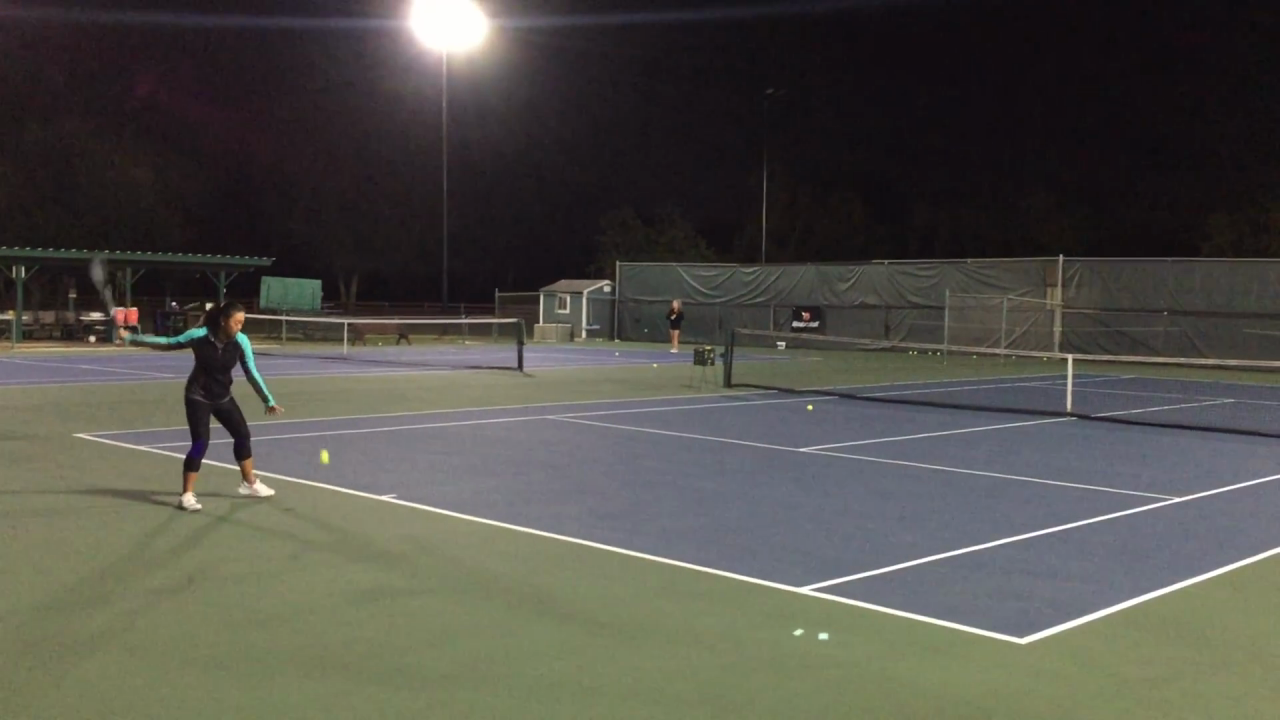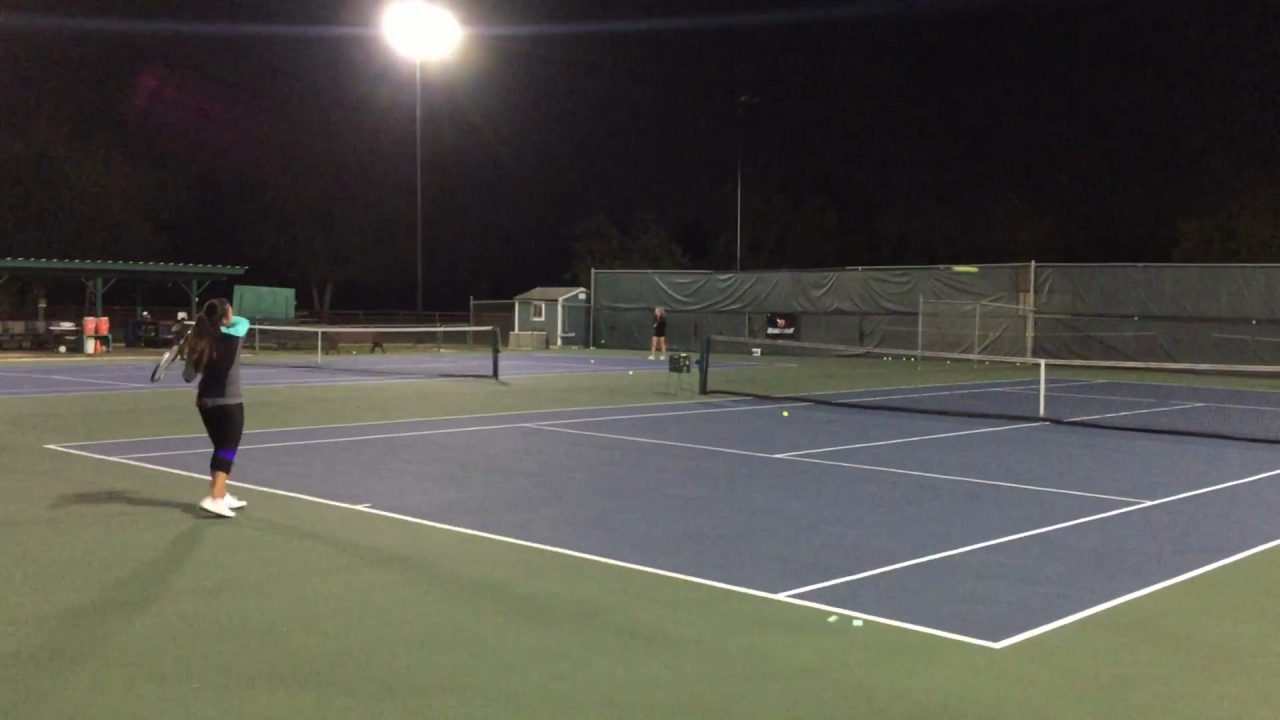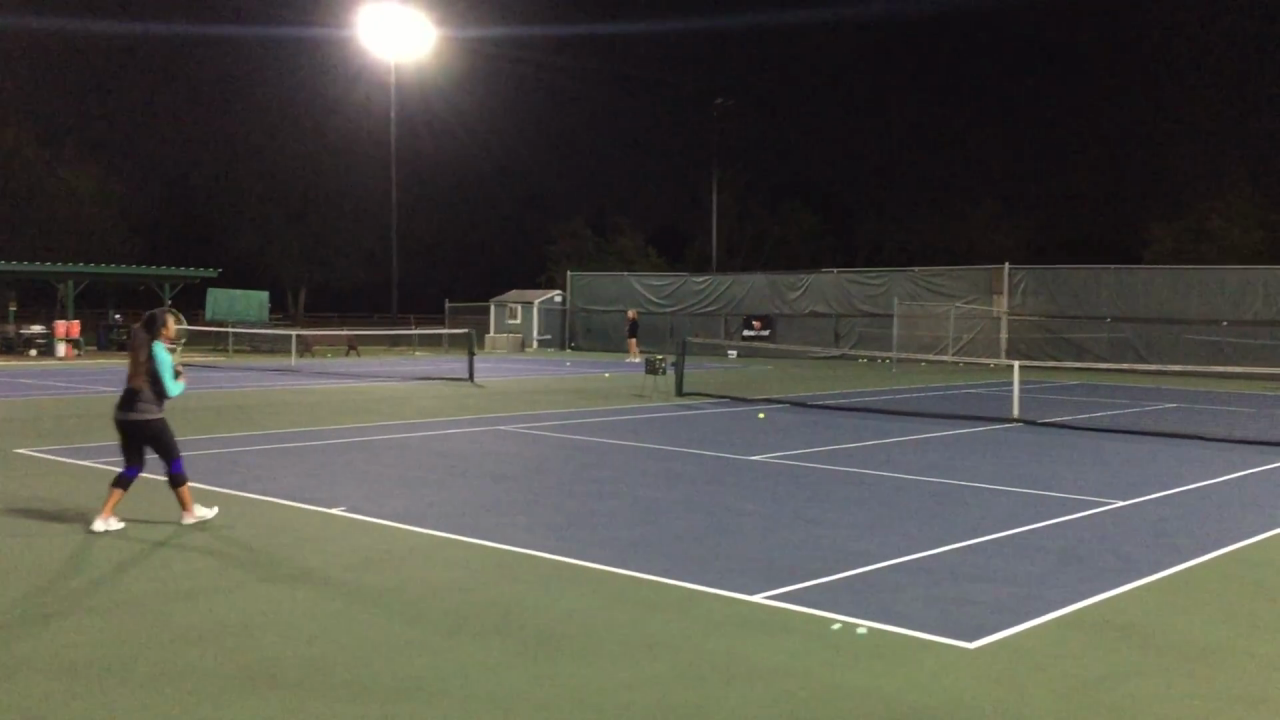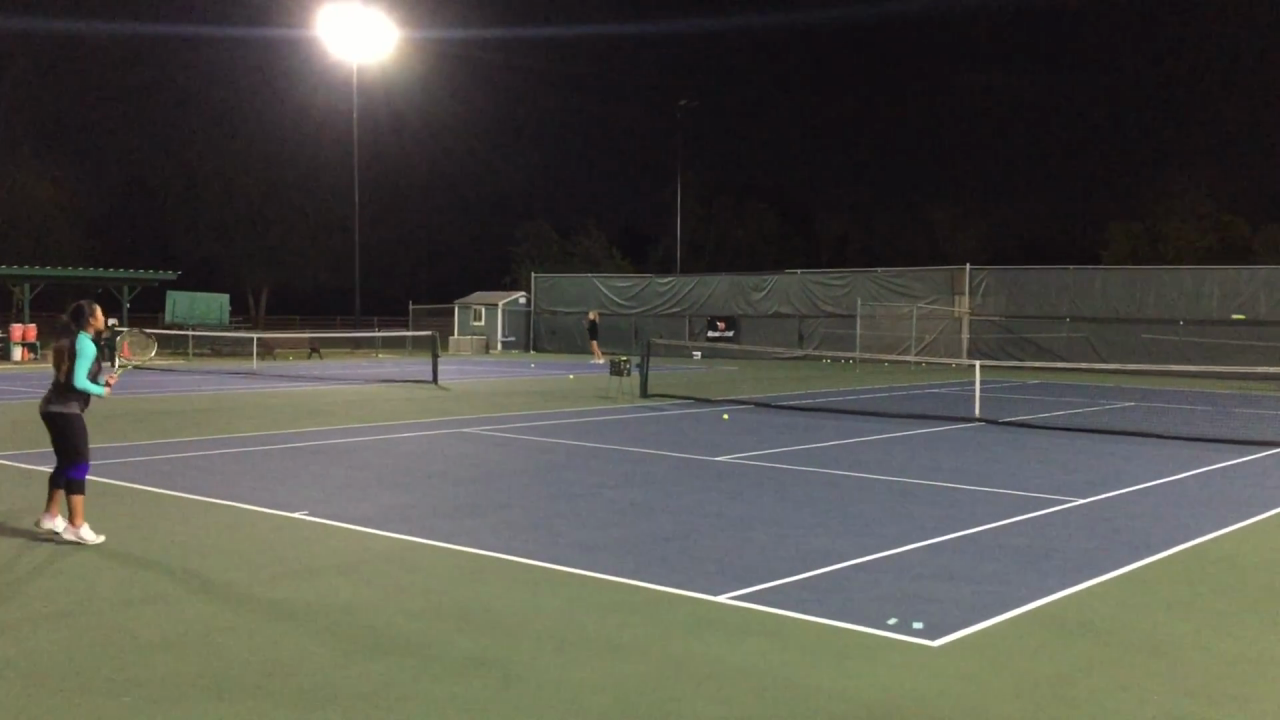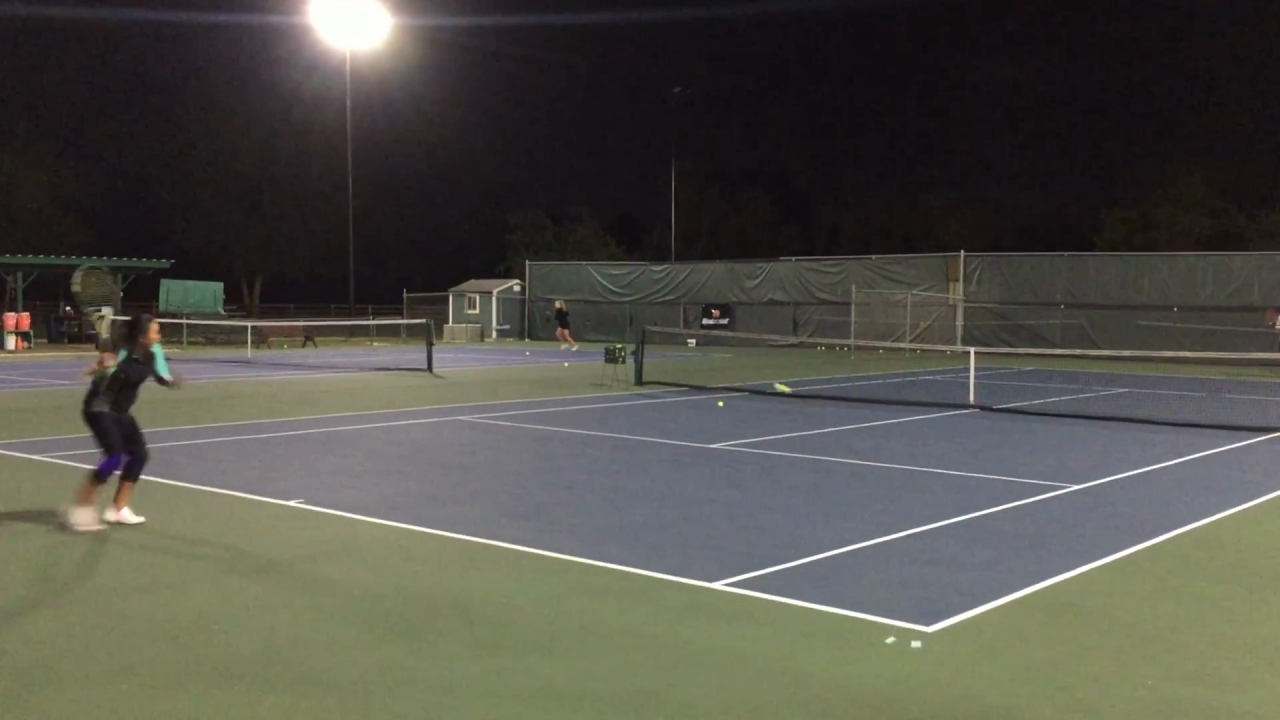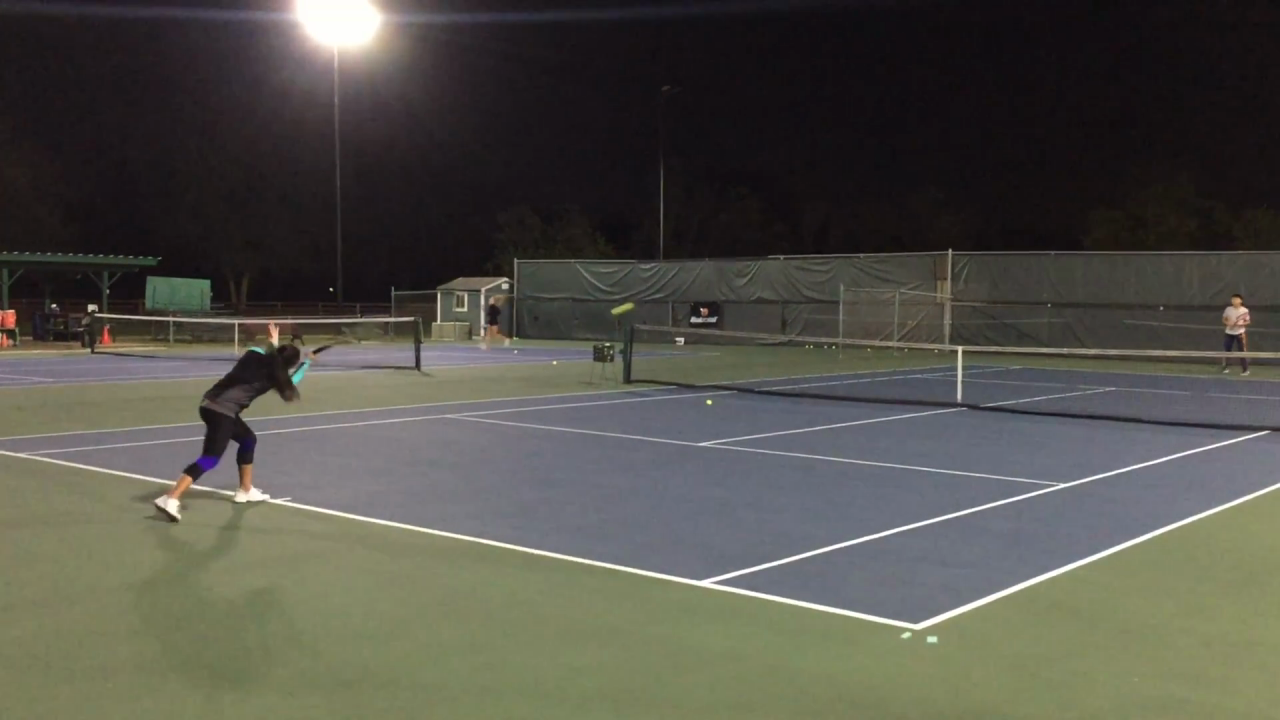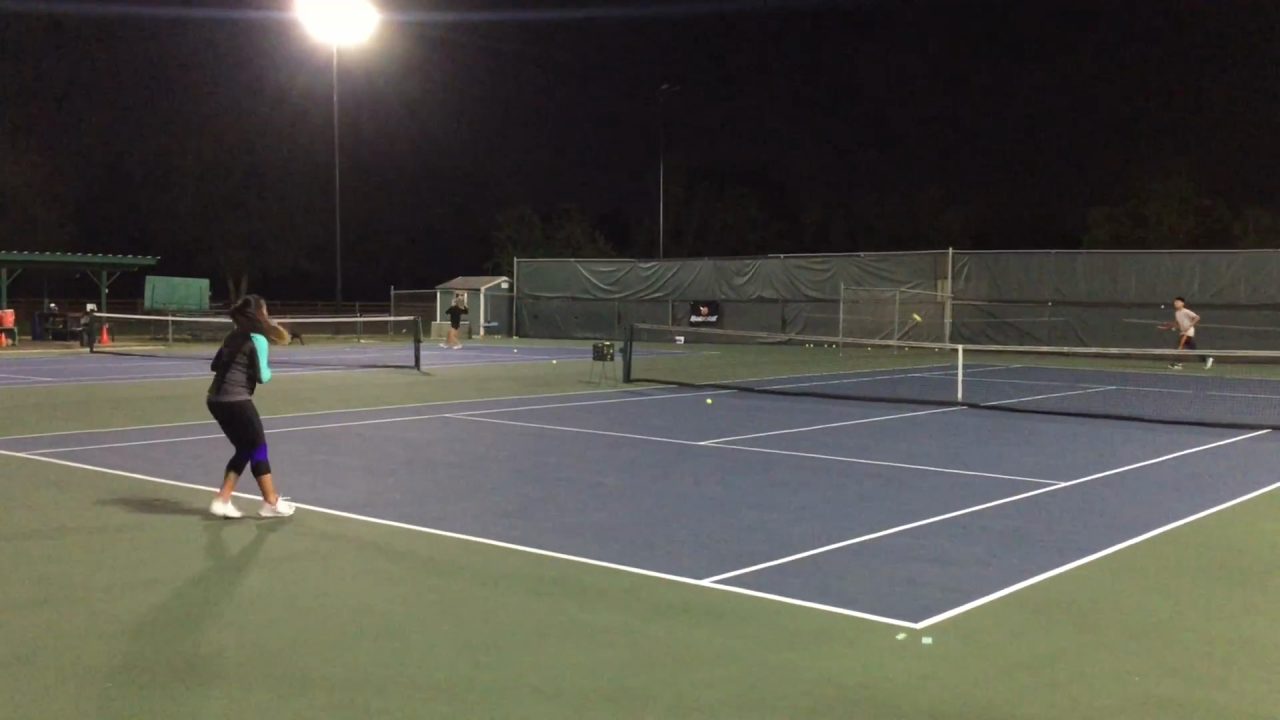
dt=0.7s
person 1, frame 1
left shoulder: (241, 342)
right shoulder: (199, 336)
left elbow: (252, 374)
right elbow: (167, 344)
left wrist: (269, 401)
right wrist: (131, 338)
left hip: (223, 398)
right hip: (198, 397)
left knee: (243, 435)
right knee: (200, 444)
left ankle: (250, 482)
right ankle: (187, 494)
person 1, frame 2
left shoulder: (197, 341)
right shoulder: (236, 335)
left elbow: (188, 377)
right elbow: (244, 320)
right wrist: (230, 320)
left hip: (206, 401)
right hip: (230, 402)
left knee: (220, 449)
right knee: (228, 451)
left ankle: (222, 497)
right ankle: (214, 498)
person 1, frame 3
left shoulder: (140, 351)
right shoulder: (161, 355)
right elbow: (168, 392)
left wrist: (171, 374)
right wrist: (180, 383)
left hip: (125, 416)
right hip: (148, 417)
left knee: (132, 467)
right knee: (173, 461)
left ankle: (104, 517)
right ankle: (190, 512)
person 1, frame 4
left shoulder: (75, 341)
right shoulder: (86, 344)
right elbow: (78, 381)
left wrist: (103, 383)
right wrist: (101, 390)
left hip: (56, 409)
right hip: (64, 410)
left knee: (67, 464)
right knee: (79, 464)
left ankle: (51, 517)
right ankle: (77, 527)
person 1, frame 5
left shoulder: (153, 352)
right shoulder: (119, 353)
left elbow: (163, 377)
right elbow: (98, 385)
left wrist: (169, 379)
right wrist: (103, 368)
left hip: (119, 411)
right hip: (99, 409)
left knee: (139, 454)
right knee: (115, 457)
left ankle: (117, 509)
right ankle: (82, 508)
person 1, frame 6
left shoulder: (254, 353)
right shoulder: (276, 375)
right elbow: (291, 383)
left wrist: (273, 344)
right wrist: (306, 363)
left hip: (210, 405)
right hip: (221, 411)
left knee: (248, 439)
right knee: (210, 459)
left ankle: (245, 490)
right ankle: (170, 499)
person 1, frame 7
left shoulder: (232, 337)
right shoulder: (258, 339)
left elbow: (215, 366)
right elbow: (262, 376)
right wrist: (267, 372)
left hip: (216, 399)
right hip: (236, 399)
left knee: (244, 449)
right knee: (258, 449)
left ankle: (222, 502)
right ankle: (271, 503)
